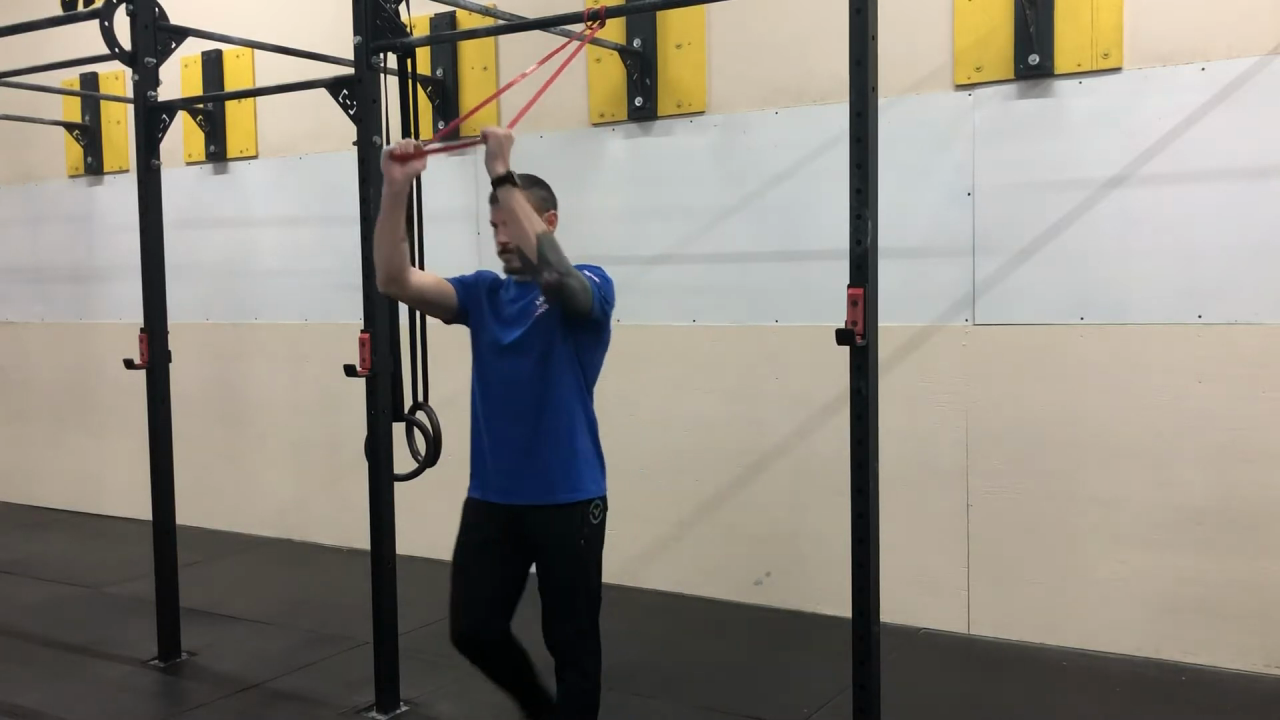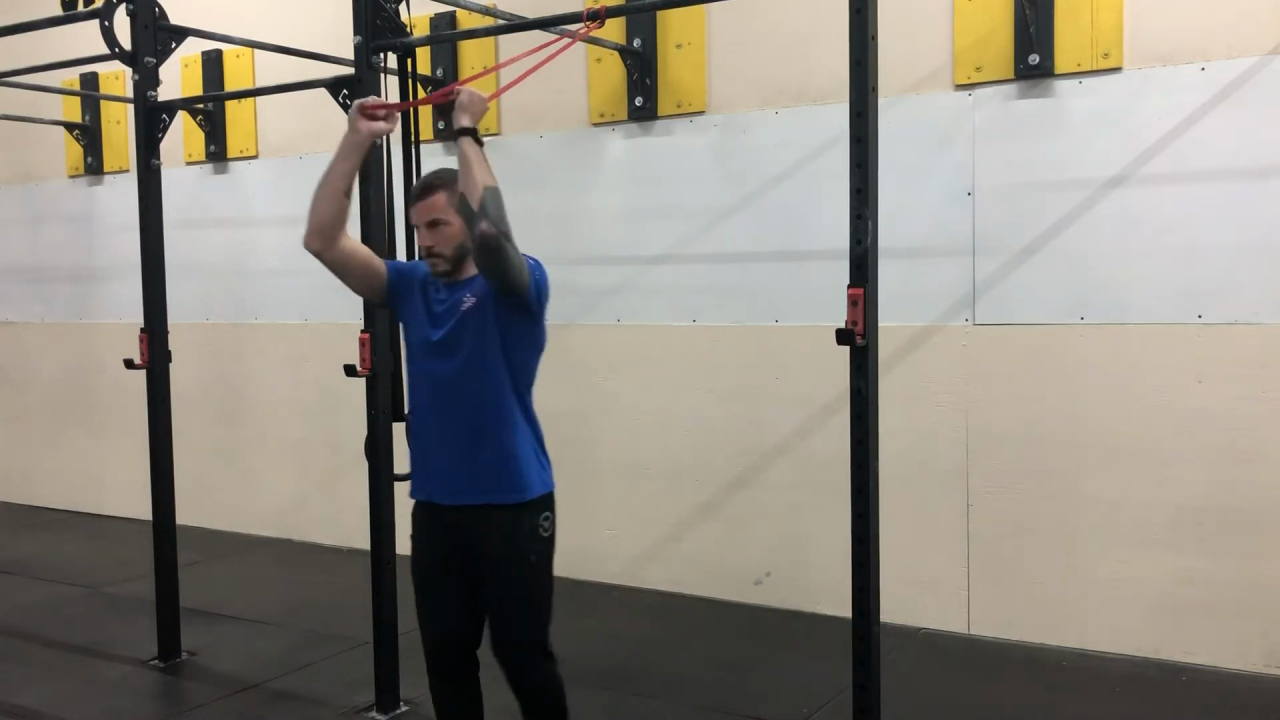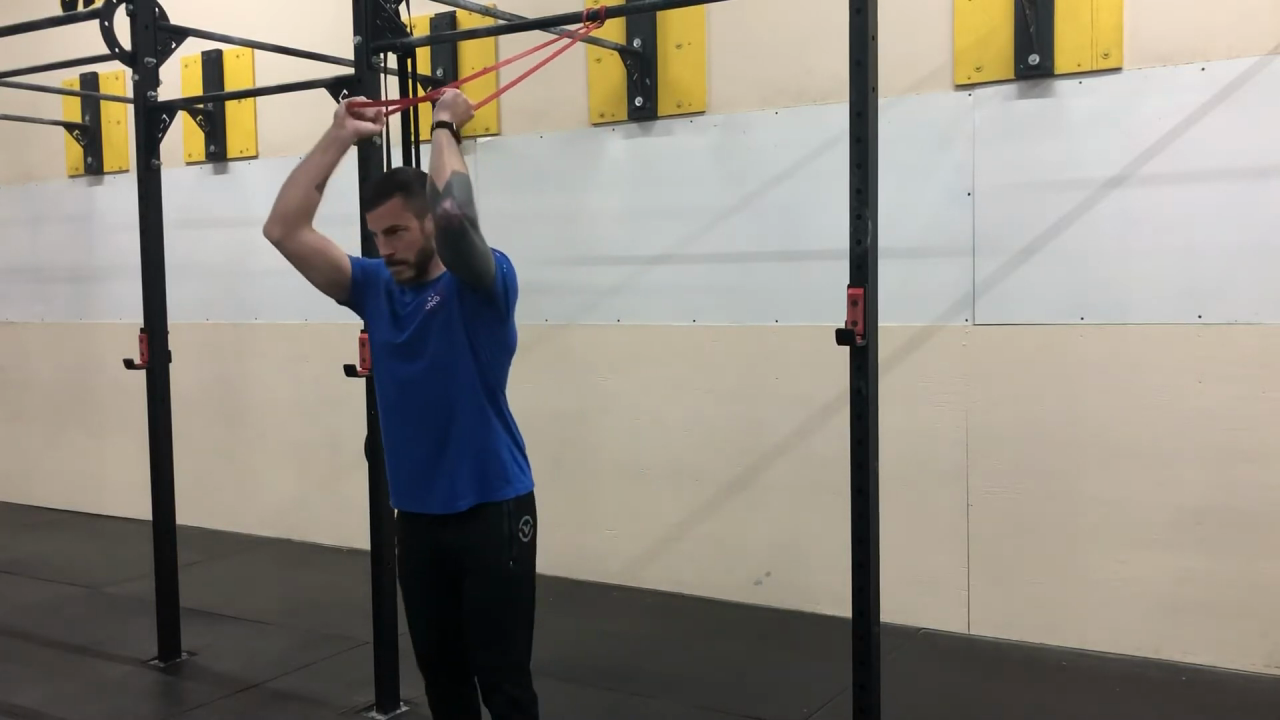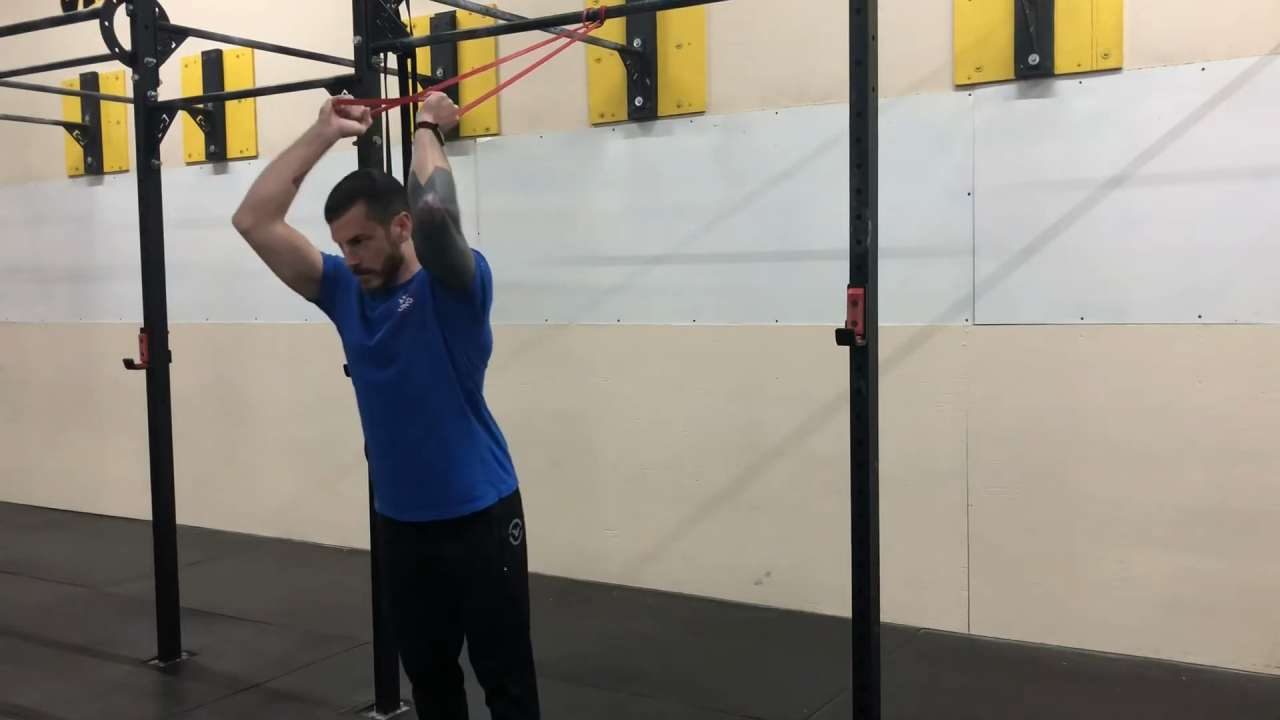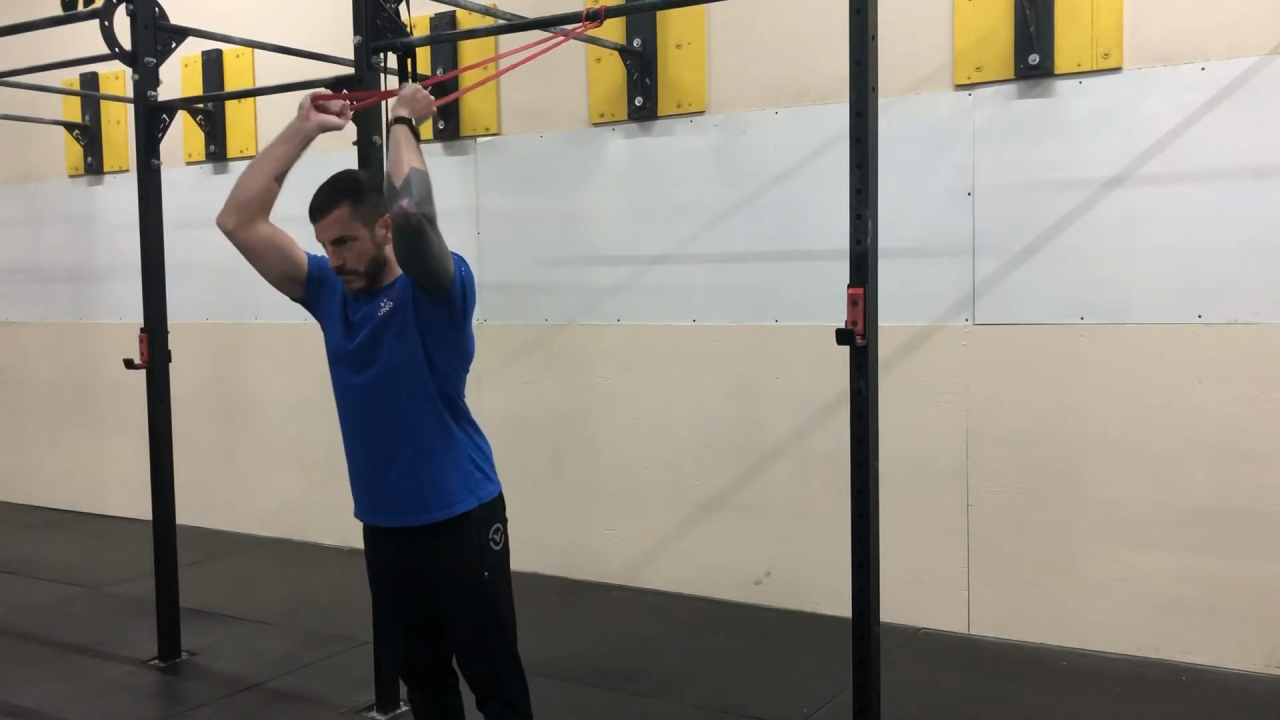
dt=0.4s
person 1, frame 1
left shoulder: (588, 288)
right shoulder: (482, 293)
left elbow: (550, 271)
right elbow: (395, 280)
left wrist: (502, 174)
right wrist: (396, 186)
left hip: (567, 499)
right hip: (490, 498)
left knee: (571, 640)
right knee: (473, 631)
person 1, frame 2
left shoulder: (518, 284)
right shoulder: (409, 287)
left elbow: (490, 230)
right elbow: (323, 240)
left wrist: (465, 132)
right wrist: (356, 141)
left hip: (514, 505)
right hip: (437, 507)
left knee: (522, 650)
right knee: (446, 655)
person 1, frame 3
left shoulder: (484, 282)
right shoulder: (373, 289)
left elbow: (455, 215)
right elbow: (284, 228)
left wrist: (445, 126)
right wrist: (341, 135)
left hip: (493, 510)
right hip: (418, 513)
right knee: (439, 663)
person 1, frame 4
left shoulder: (456, 284)
right shoulder: (343, 291)
left elbow: (435, 210)
right elbow: (254, 220)
left wrist: (428, 126)
right wrist: (324, 133)
left hip: (478, 515)
right hip: (401, 521)
person 1, frame 5
left shoulder: (440, 287)
right shoulder: (328, 292)
left elbow: (415, 214)
right elbow: (239, 221)
left wrist: (403, 122)
right wrist: (305, 127)
left hip: (459, 518)
right hip: (385, 525)
